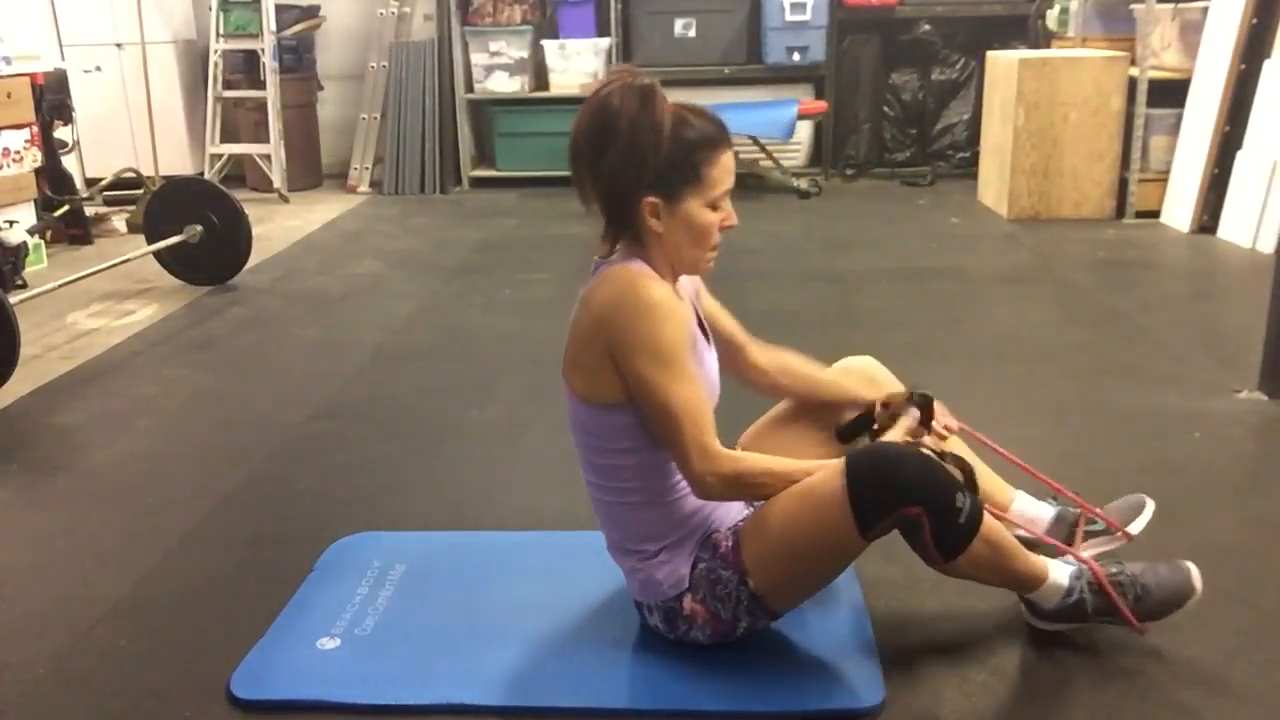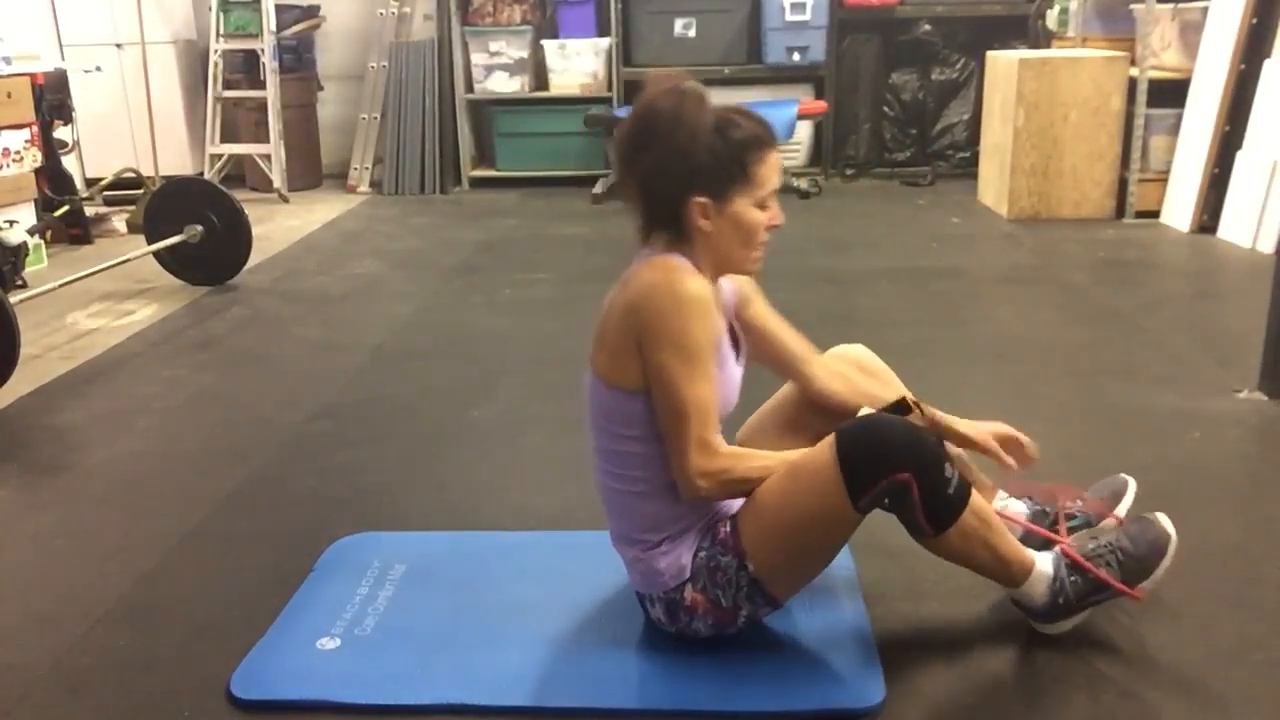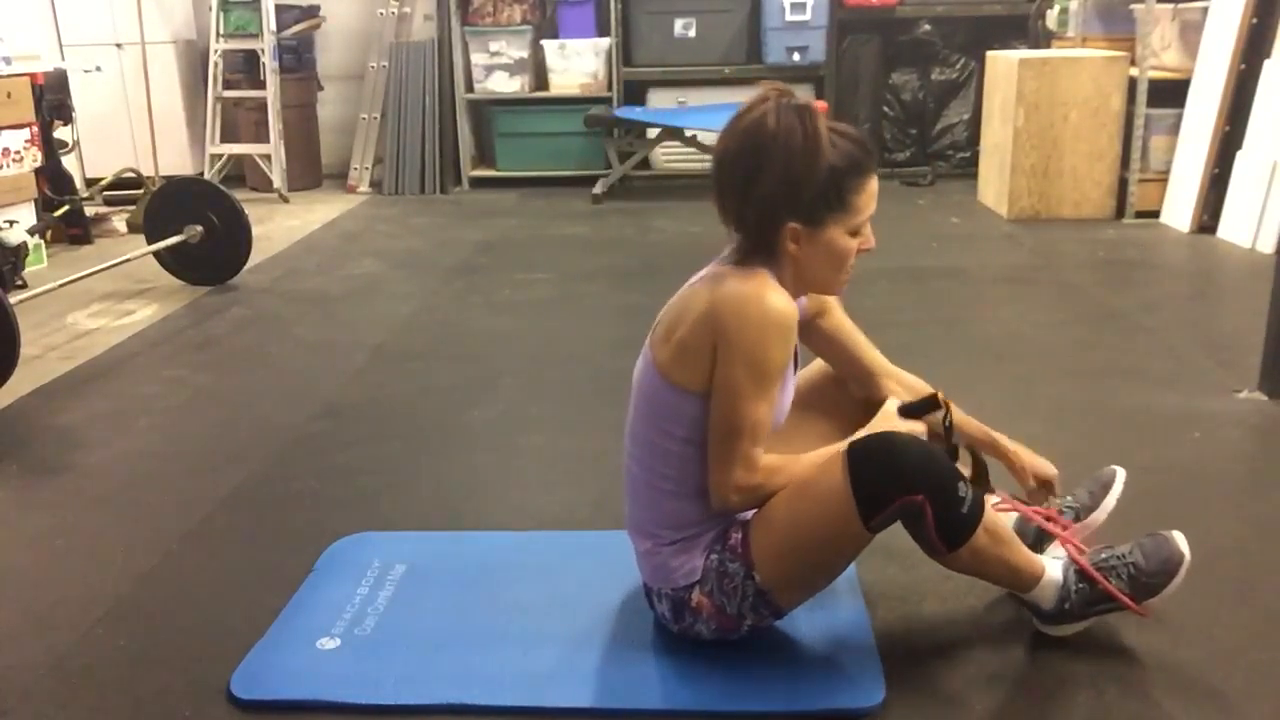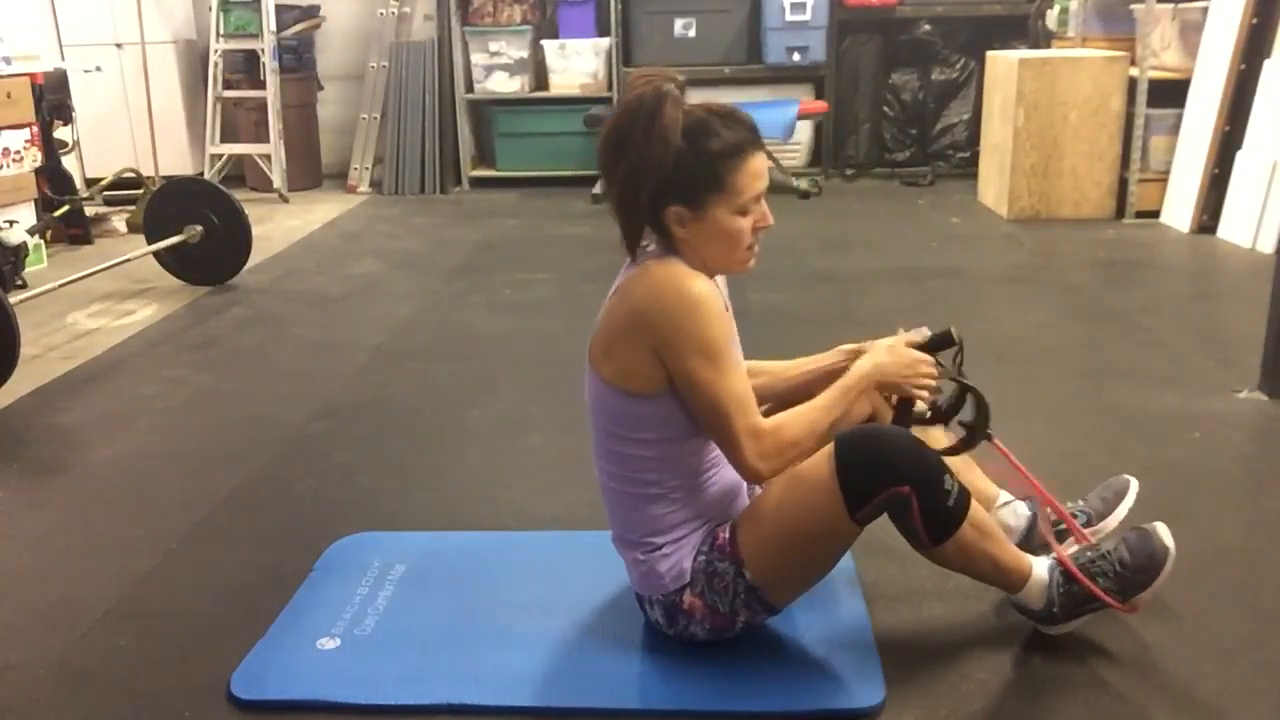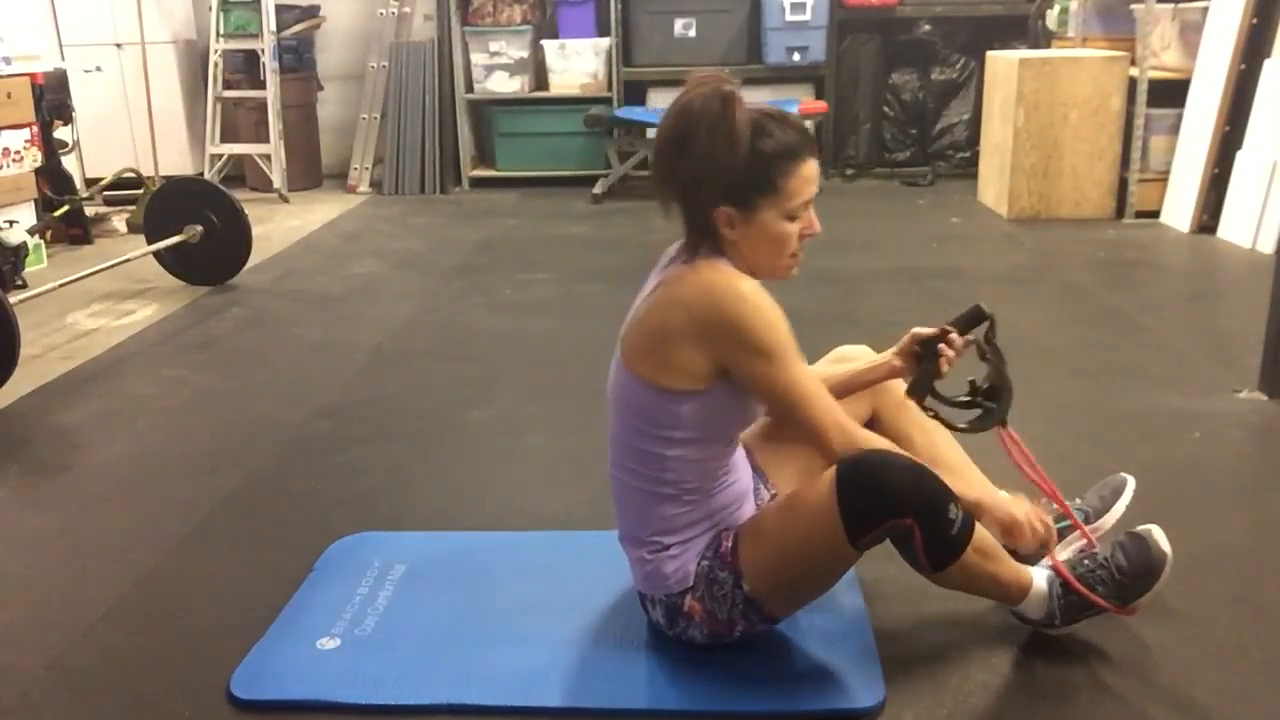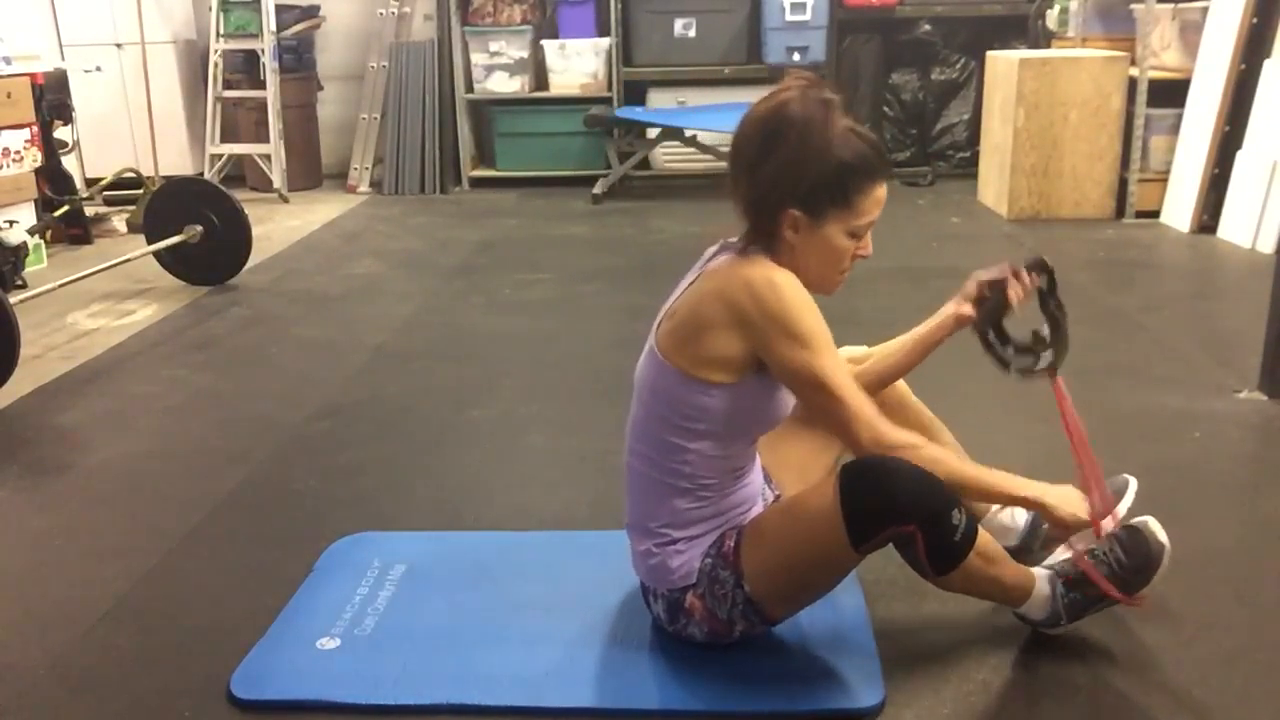
dt=0.5s
person 1, frame 1
left shoulder: (653, 272)
right shoulder: (638, 298)
left elbow: (756, 361)
right elbow: (710, 470)
left wrist: (873, 410)
right wrist: (858, 468)
left hip: (709, 532)
right hip: (694, 591)
left knee: (861, 378)
right knee: (896, 476)
left ankle: (1038, 525)
right ankle: (1059, 591)
person 1, frame 2
left shoulder: (709, 277)
right shoulder: (675, 291)
left elbow: (820, 375)
right elbow: (700, 469)
left wrist: (953, 429)
right wrist: (841, 458)
left hip: (707, 532)
right hip: (693, 583)
left knee: (854, 362)
right knee: (883, 450)
left ankle: (1012, 522)
right ankle: (1046, 587)
person 1, frame 3
left shoulder: (764, 274)
right shoulder: (760, 306)
left elbow: (884, 383)
right elbow: (736, 482)
left wrist: (1003, 448)
right wrist: (867, 444)
left hip: (710, 535)
right hip: (702, 586)
left knee: (865, 371)
right knee: (899, 465)
left ankle: (1007, 529)
right ankle: (1054, 591)
person 1, frame 4
left shoulder: (668, 269)
right shoulder: (677, 294)
left elbow: (733, 386)
right elbow: (756, 453)
left wrist: (855, 362)
right wrist: (865, 376)
left hip: (704, 526)
right hip: (693, 585)
left knee: (864, 385)
right knee: (883, 458)
left ankle: (1018, 524)
right ankle: (1045, 591)
person 1, frame 5
left shoulder: (700, 266)
right shoulder: (724, 297)
left elbow: (798, 396)
right elbow: (841, 445)
left wrist: (890, 364)
right wrist: (985, 501)
left hip: (713, 517)
right hip: (696, 586)
left knee: (854, 366)
right knee: (887, 483)
left ankle: (1019, 534)
right ankle: (1040, 597)
person 1, frame 6
left shoulder: (742, 262)
right shoulder: (763, 290)
left elbow: (840, 385)
right elbow: (873, 440)
left wrist: (954, 315)
right wrist: (1032, 490)
left hip: (726, 515)
right hip: (698, 583)
left knee: (861, 373)
right knee: (892, 488)
left ankle: (1022, 530)
right ankle: (1042, 597)
